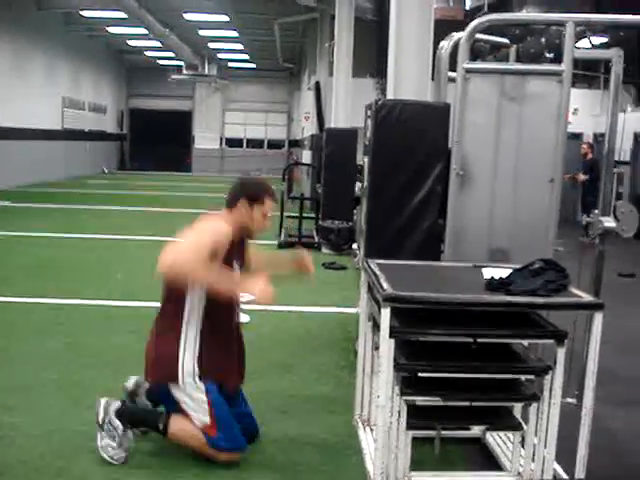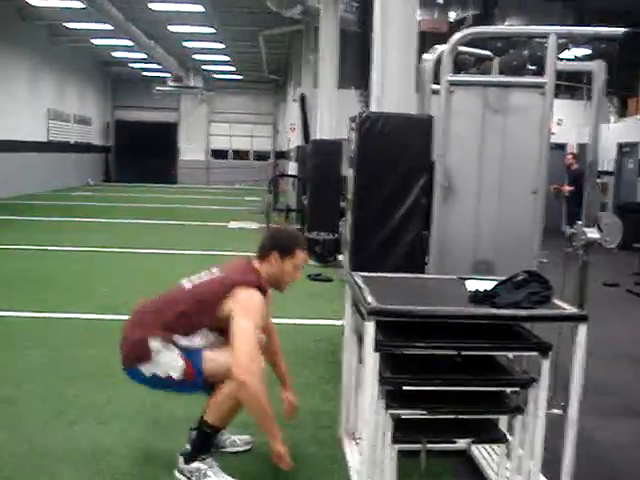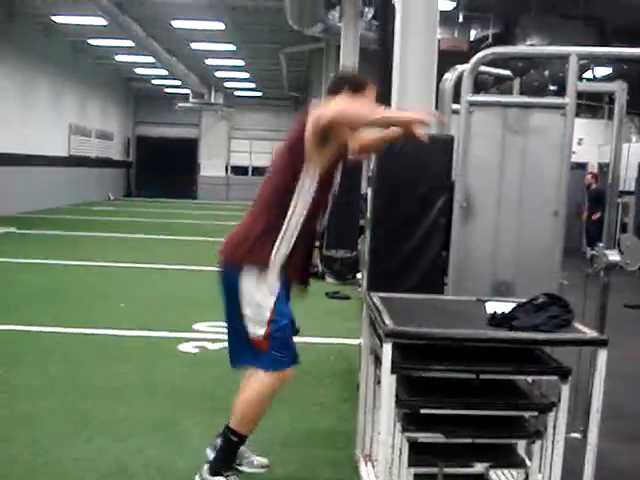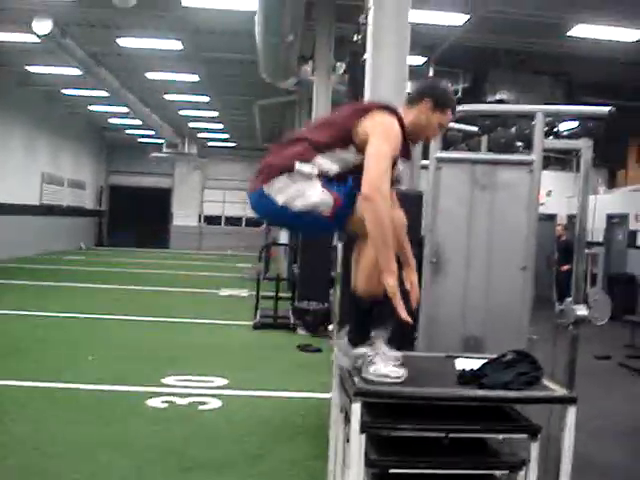
dt=0.5s
person 1, frame 1
left shoulder: (234, 238)
right shoulder: (217, 229)
left elbow: (251, 262)
right elbow: (171, 263)
left wrist: (289, 262)
right wrist: (240, 286)
left hip: (208, 358)
right hip: (181, 360)
left knee: (247, 434)
right knee: (229, 450)
left ankle: (149, 395)
right ankle: (126, 415)
person 1, frame 2
left shoulder: (247, 275)
right shoulder: (248, 297)
left elbow: (268, 335)
right elbow: (246, 378)
left wrist: (287, 388)
right wrist: (274, 438)
left hip: (159, 338)
right hip: (146, 352)
left knee: (255, 344)
right knee: (246, 370)
left ankle: (207, 431)
right ankle: (193, 459)
person 1, frame 3
left shoulder: (330, 142)
right shoulder: (321, 132)
left elbow: (361, 142)
right elbow: (331, 114)
left wrist: (397, 129)
right wrist: (400, 117)
left hip: (266, 262)
right hip: (255, 262)
left knee: (270, 364)
right knee: (274, 369)
person 1, frame 4
left shoulder: (384, 126)
right shoulder: (386, 124)
left elbow: (388, 202)
right elbow: (376, 197)
left wrist: (408, 264)
right wrist: (389, 273)
left hip: (287, 188)
right hip: (281, 187)
left knee: (382, 224)
right knee: (379, 218)
left ankle: (361, 337)
right ankle: (358, 343)
